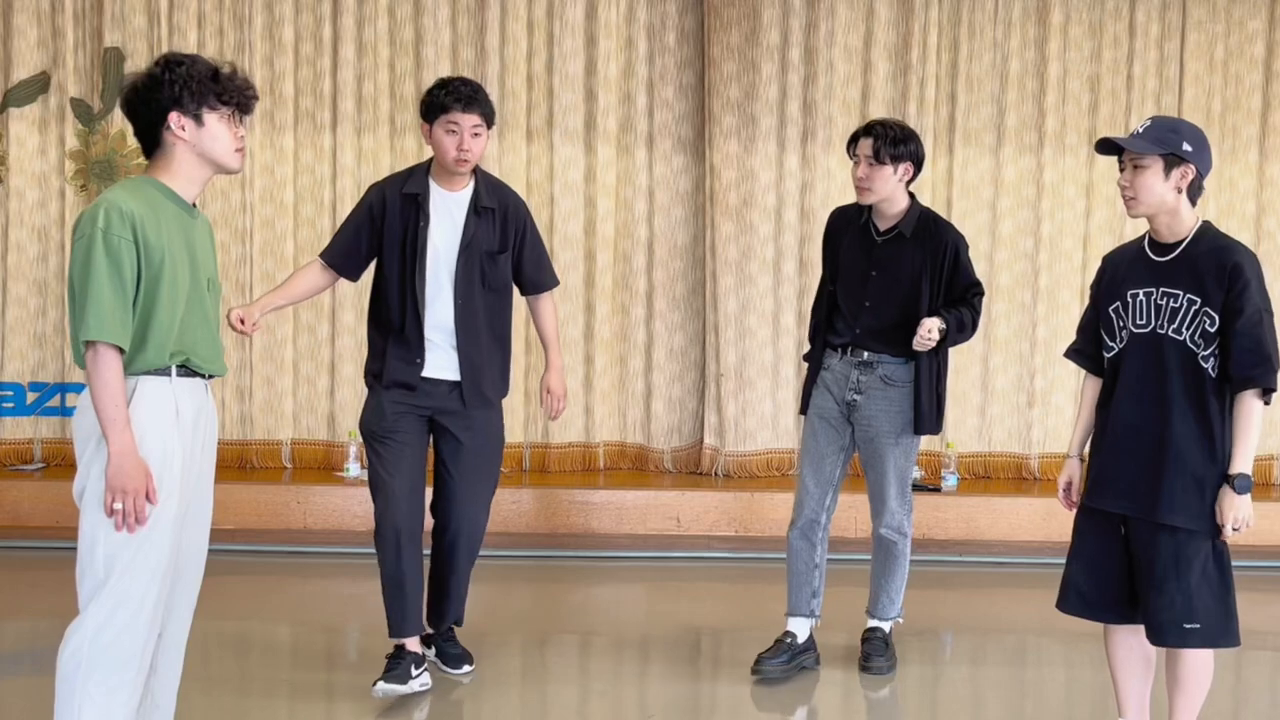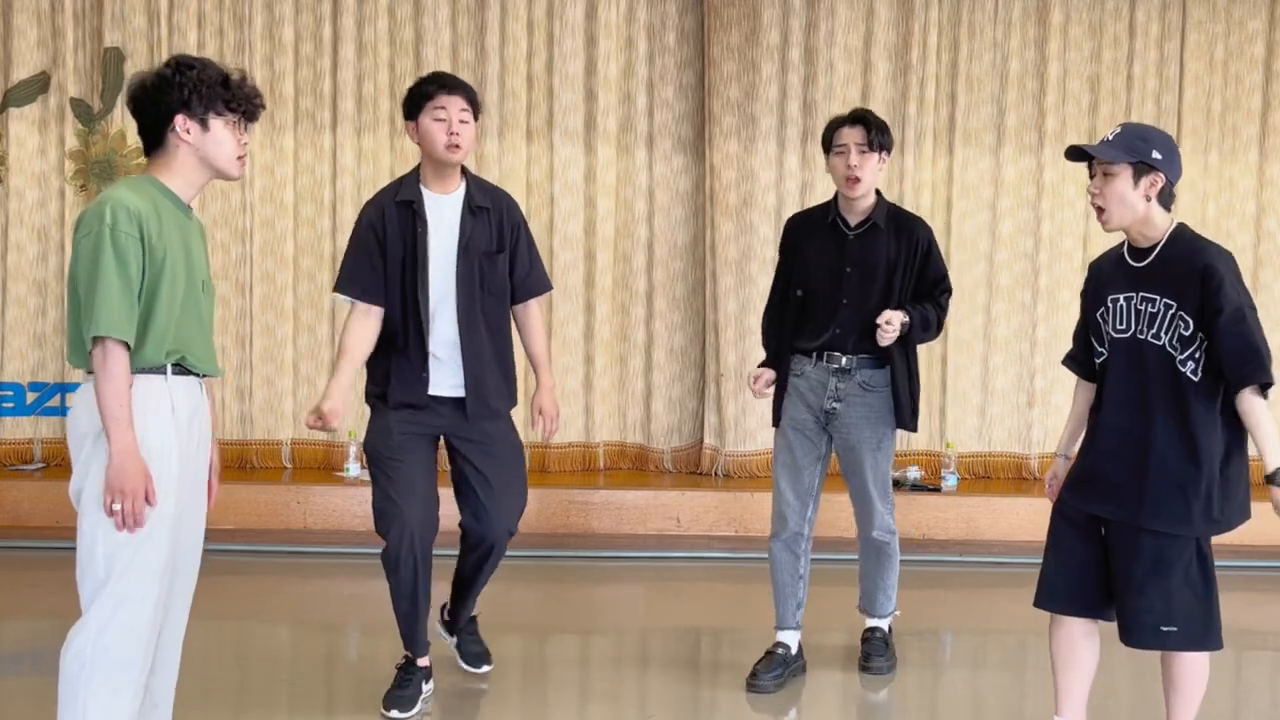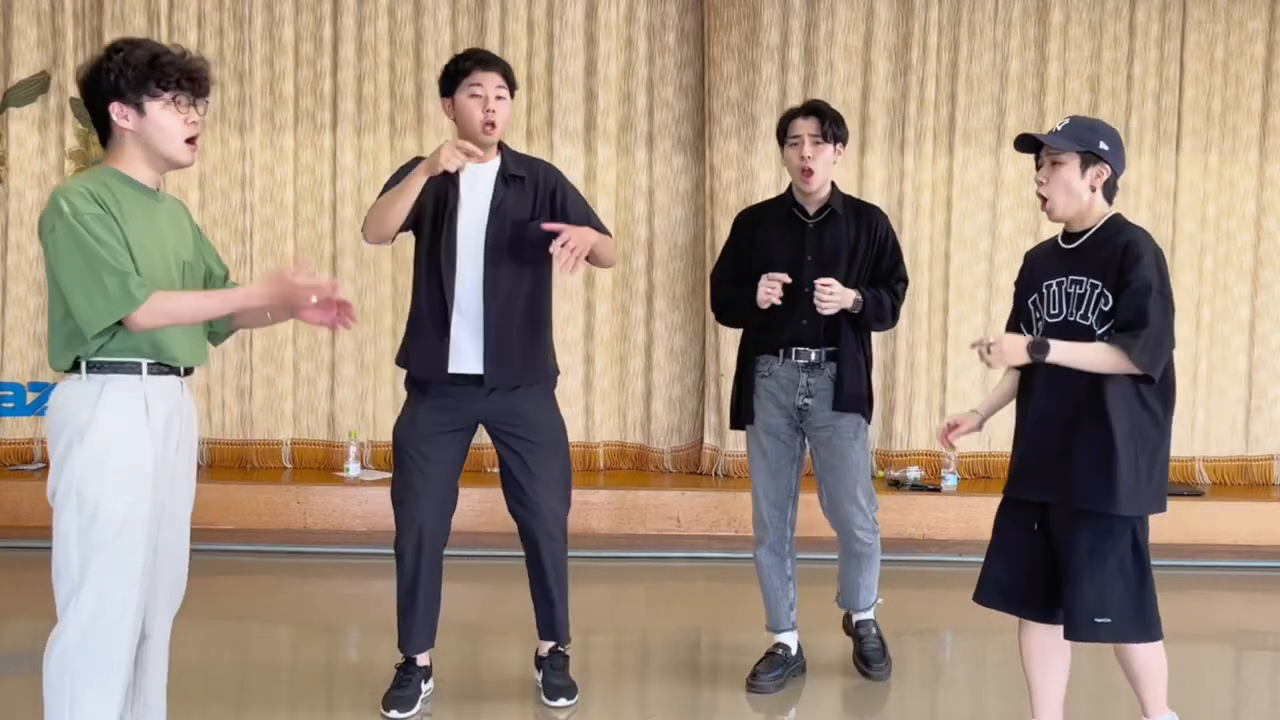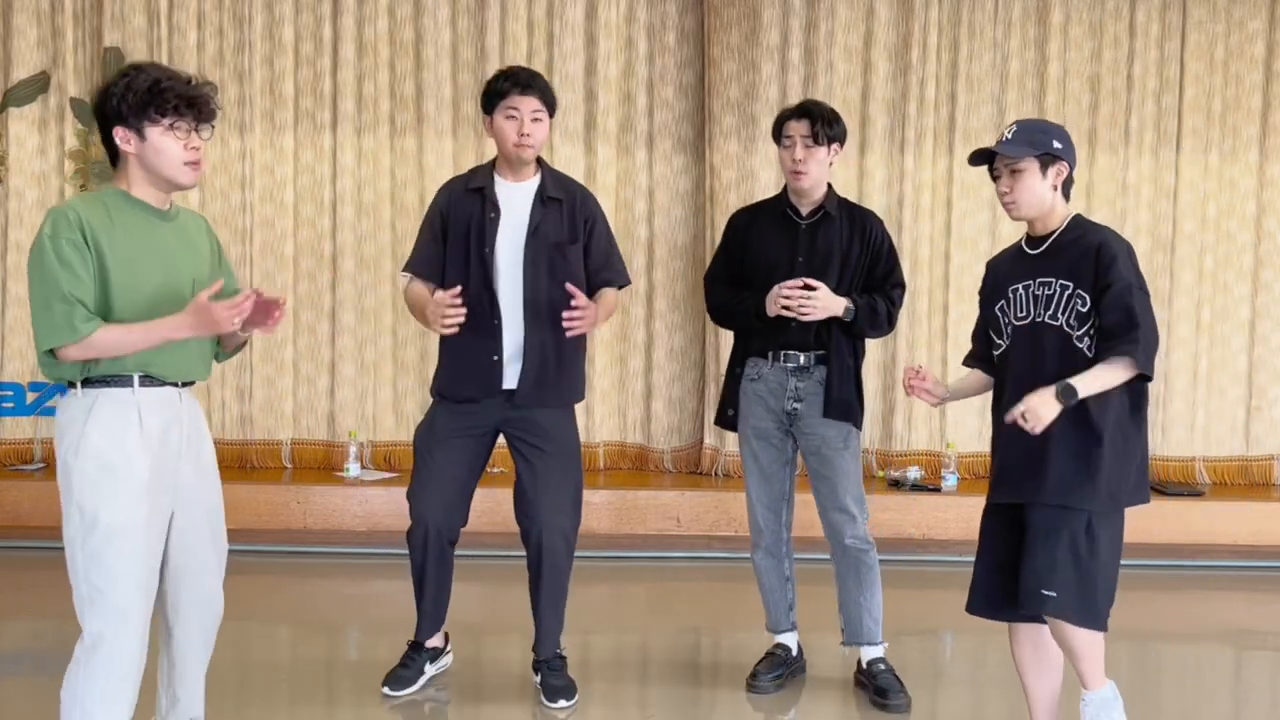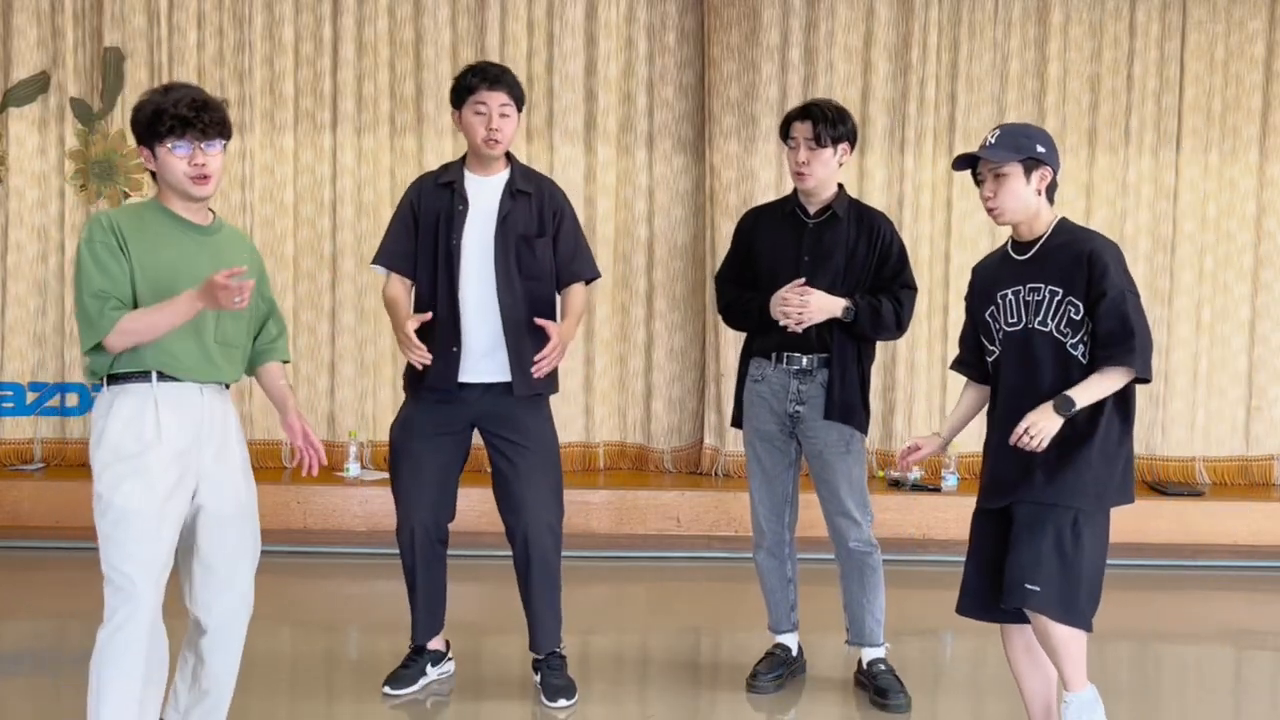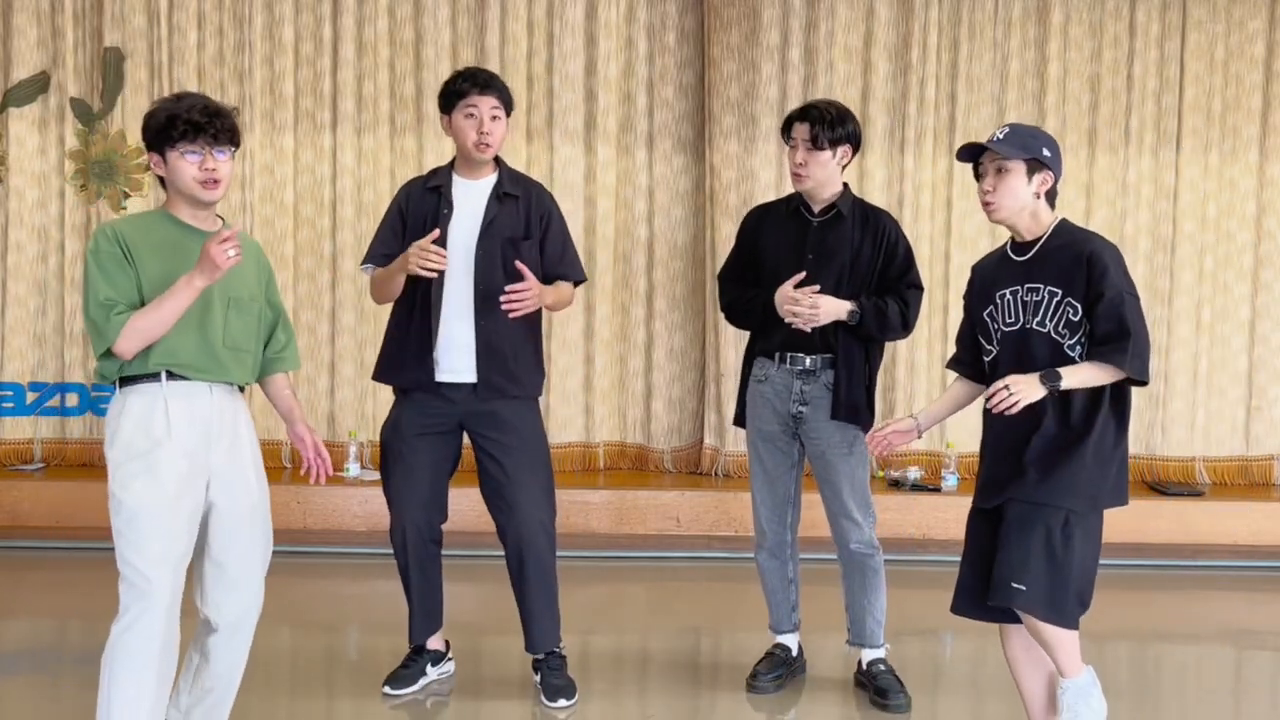
dt=0.4s
person 1, frame 1
left shoulder: (196, 221)
right shoulder: (118, 212)
right elbow: (101, 341)
right wrist: (122, 449)
left hip: (195, 412)
right hip: (140, 413)
left knee: (172, 599)
right knee: (121, 603)
person 1, frame 2
left shoulder: (187, 222)
right shoulder: (121, 209)
right elbow: (107, 338)
left wrist: (208, 438)
right wrist: (122, 449)
left hip: (186, 411)
right hip: (135, 410)
left knee: (168, 599)
right knee: (121, 603)
person 1, frame 3
left shoulder: (174, 212)
right shoulder: (76, 202)
left elbow: (222, 315)
right elbow: (138, 309)
left wrist: (290, 308)
right wrist: (261, 291)
left hip: (169, 406)
right hip: (107, 407)
left knee: (157, 596)
right knee: (102, 604)
person 1, frame 4
left shoulder: (197, 230)
right shoulder: (73, 223)
left elbow: (216, 344)
right elbow: (71, 341)
left wrist: (247, 320)
right wrist: (184, 322)
left hip: (185, 418)
right hip: (111, 422)
left knee: (198, 599)
right knee: (117, 612)
person 1, frame 5
left shoulder: (239, 245)
right shoulder: (112, 229)
left elbow: (262, 343)
right elbow: (113, 332)
left wrist: (289, 410)
right wrist: (199, 298)
left hip: (217, 421)
right hip: (141, 417)
left knee: (229, 596)
right knee: (137, 598)
person 1, frame 6
left shoulder: (248, 253)
right shoulder: (119, 238)
left elbow: (270, 352)
right elbow: (123, 340)
left wrist: (297, 423)
right wrist: (198, 276)
left hip: (231, 420)
right hip: (154, 415)
left knee: (239, 595)
right knee: (152, 595)
person 2, frame 1
left shoulder: (505, 206)
right shoulder: (389, 198)
left elbow: (538, 288)
right elbow: (329, 266)
left wrist: (554, 362)
right wrist: (261, 305)
left hip: (474, 388)
right hip: (400, 383)
left knee: (464, 516)
right knee: (396, 509)
left ankle: (442, 628)
right ankle: (407, 649)
person 2, frame 2
left shoulder: (498, 209)
right shoulder: (384, 211)
left elbow: (526, 300)
right elbow: (363, 309)
left wrist: (545, 380)
right wrist: (338, 387)
left hip: (481, 398)
right hip: (403, 399)
left knee: (496, 522)
right knee: (406, 531)
left ankle: (459, 613)
right ankle: (417, 661)
person 2, frame 3
left shoulder: (540, 179)
right shoulder: (422, 175)
left elbow: (610, 252)
right elbow: (373, 231)
left wrist: (586, 238)
right wrist: (428, 168)
left hip: (521, 379)
right hip: (438, 382)
left knee: (545, 516)
right knee: (419, 522)
left ankle: (553, 649)
right ankle: (416, 660)
person 2, frame 4
left shoulder: (575, 202)
right shoulder: (457, 198)
left elbow: (612, 291)
right elbow: (415, 287)
left wrist: (595, 311)
right wrist: (429, 308)
left hip: (544, 395)
right hip: (464, 390)
left knee: (552, 527)
right knee: (430, 518)
left ankle: (549, 656)
right ankle: (429, 641)
person 2, frame 5
left shoulder: (543, 196)
right shoulder: (427, 193)
left elbow: (576, 280)
right elbow: (395, 276)
left wrist: (566, 328)
right wrist: (403, 323)
left hip: (517, 387)
right hip: (437, 384)
left knee: (536, 521)
right knee: (419, 518)
left ankle: (548, 654)
right ankle: (430, 647)
person 2, frame 6
left shoulder: (532, 200)
right shoulder: (416, 197)
left elbow: (567, 285)
right elbow: (378, 289)
left wrist: (542, 295)
right wrist: (403, 264)
left hip: (505, 388)
right hip: (425, 387)
left knee: (529, 521)
right knee: (412, 519)
left ankle: (547, 653)
right ankle: (429, 646)
person 3, frame 1
left shoulder: (1231, 265)
right shoulder: (1118, 266)
right wrist: (1075, 453)
left hip: (1189, 480)
right hip: (1115, 475)
left knee: (1185, 617)
right knee: (1117, 608)
person 3, frame 2
left shoulder: (1207, 267)
right shoulder: (1103, 272)
right wrist: (1064, 451)
left hip: (1176, 478)
right hip: (1100, 473)
left knee: (1176, 618)
right knee: (1068, 599)
person 3, frame 3
left shoulder: (1134, 250)
right shoulder: (1039, 260)
left elbow: (1140, 353)
left wrist: (1040, 349)
right wrist: (979, 414)
left hip: (1108, 463)
right hip: (1040, 464)
left knee: (1116, 606)
right knee: (1033, 601)
person 3, frame 4
left shoulder: (1104, 251)
right shoulder: (1002, 269)
left elbow: (1136, 354)
left wrist: (1062, 393)
right wrist: (942, 390)
left hip: (1086, 463)
right hip: (1017, 465)
left knee: (1058, 592)
right knee: (1019, 601)
person 3, frame 5
left shoulder: (1094, 256)
right shoulder: (988, 273)
left elbow: (1128, 359)
left wrist: (1061, 406)
right wrist: (941, 437)
left hip: (1076, 461)
right hip: (1007, 463)
left knee: (1044, 589)
right knee: (1007, 603)
person 3, frame 6
left shoulder: (1092, 257)
right shoulder: (987, 273)
left elbow: (1126, 358)
left wrist: (1045, 380)
right wrist: (919, 423)
left hip: (1071, 460)
right hip: (1004, 461)
left knee: (1032, 587)
right knee: (1003, 601)
person 4, frame 1
left shoulder: (940, 238)
right shoulder: (841, 225)
left elbow: (969, 306)
left wrist: (940, 326)
right wrist: (816, 357)
left hip: (894, 383)
right hip: (833, 374)
left knee: (890, 517)
right knee: (809, 509)
left ankle: (879, 627)
right ankle: (799, 633)
person 4, frame 2
left shoulder: (909, 233)
right shoulder: (802, 229)
left elbow: (936, 304)
left wrist: (905, 320)
right wrist: (771, 360)
left hip: (869, 386)
right hip: (803, 381)
left knee: (875, 517)
right knee: (790, 518)
left ankle: (878, 626)
right ankle: (787, 642)
person 4, frame 3
left shoulder: (867, 222)
right shoulder: (755, 222)
left elbow: (892, 300)
right elbow: (722, 297)
left wrist: (852, 299)
right wrist: (754, 297)
left hip: (837, 381)
right hip: (769, 381)
left knee: (855, 515)
right knee: (771, 521)
left ankle: (861, 617)
right ankle: (785, 642)
person 4, frame 4
left shoulder: (862, 226)
right shoulder: (748, 223)
left elbow: (888, 307)
right elbow: (717, 299)
left wrist: (841, 306)
right wrist: (763, 304)
left hip: (828, 386)
right hip: (760, 382)
left knee: (849, 527)
right knee: (767, 524)
left ankle: (871, 658)
right ankle: (785, 643)
person 4, frame 5
left shoulder: (872, 228)
right shoulder: (759, 223)
left elbow: (898, 311)
right elbow: (727, 299)
left wrist: (838, 307)
right wrist: (769, 306)
left hip: (833, 388)
right hip: (765, 383)
left knee: (853, 528)
right knee: (770, 525)
left ankle: (871, 657)
right ankle: (785, 644)
person 4, frame 6
left shoulder: (876, 227)
right shoulder: (762, 221)
left elbow: (905, 310)
right elbow: (730, 297)
left wrist: (845, 310)
right wrist: (773, 302)
left hip: (836, 388)
right hip: (769, 384)
left knee: (855, 529)
right knee: (771, 524)
left ankle: (871, 657)
right ankle: (786, 643)
